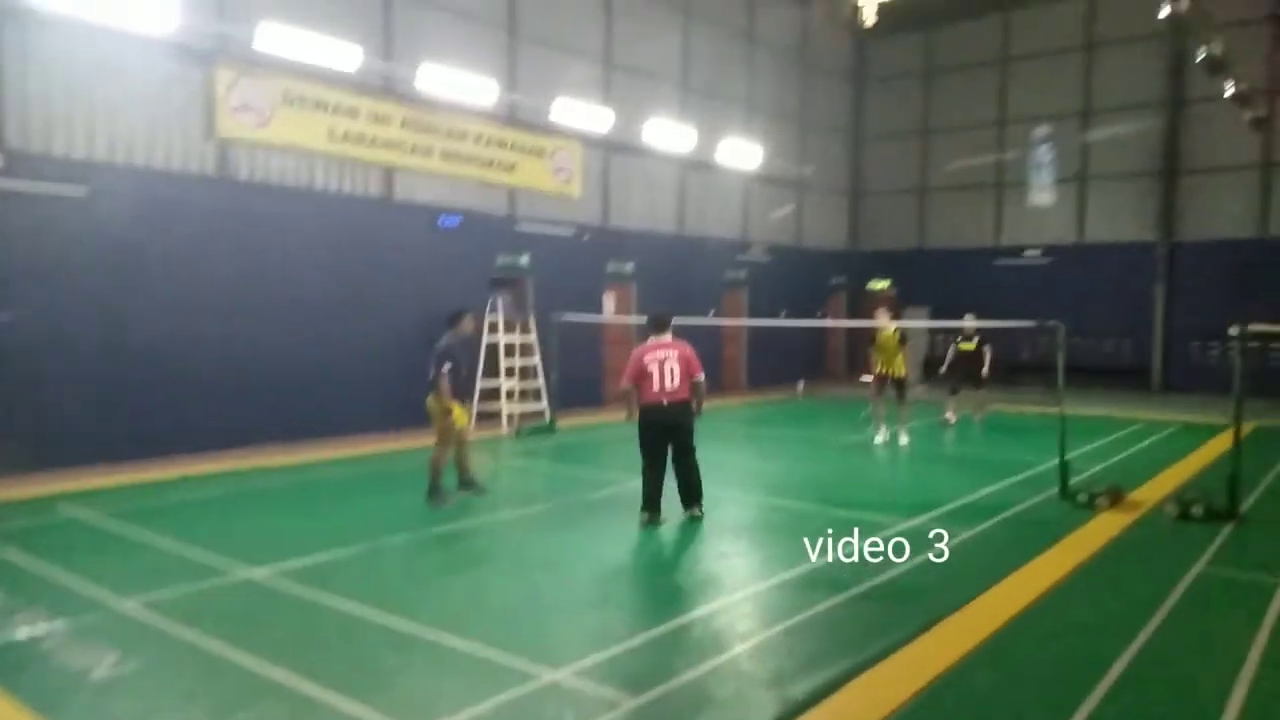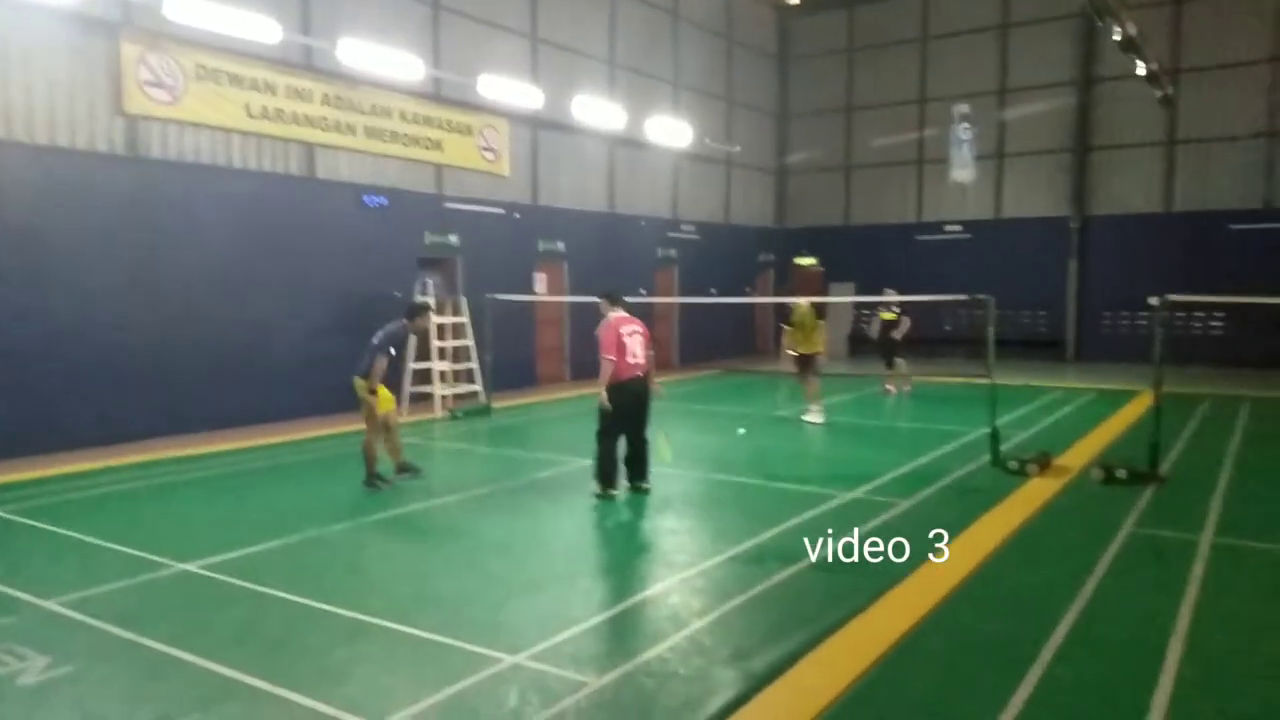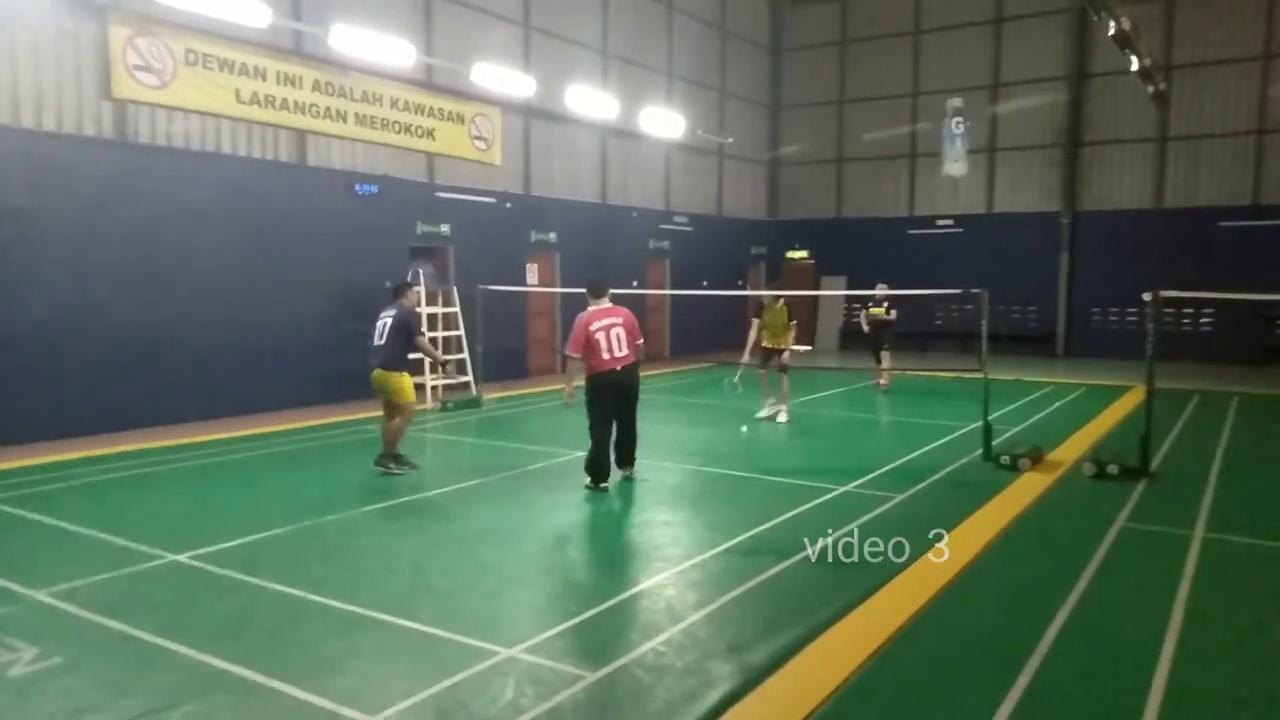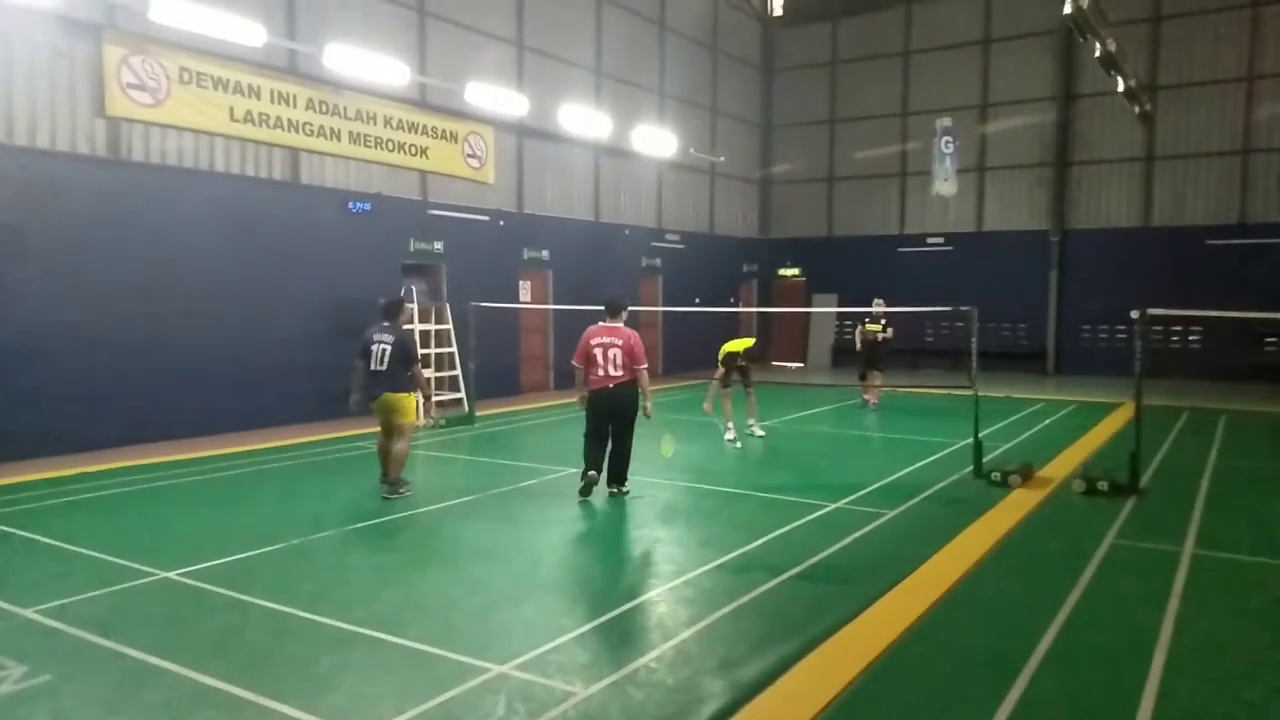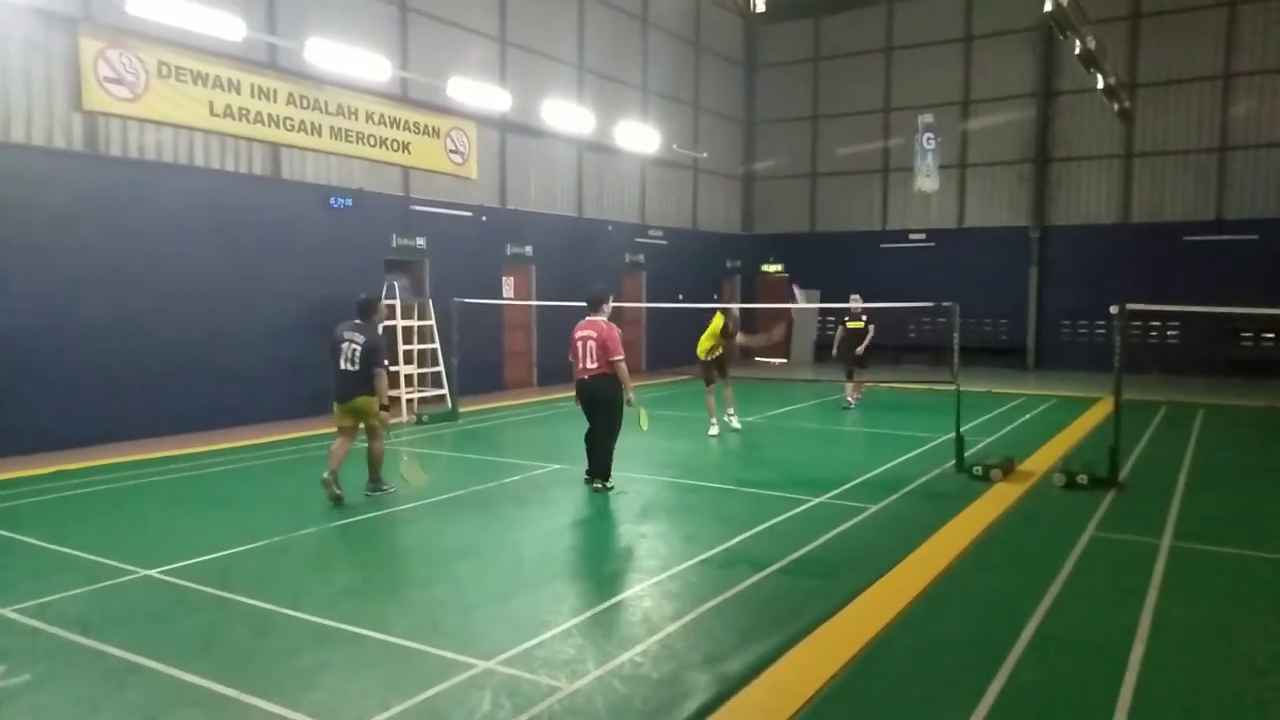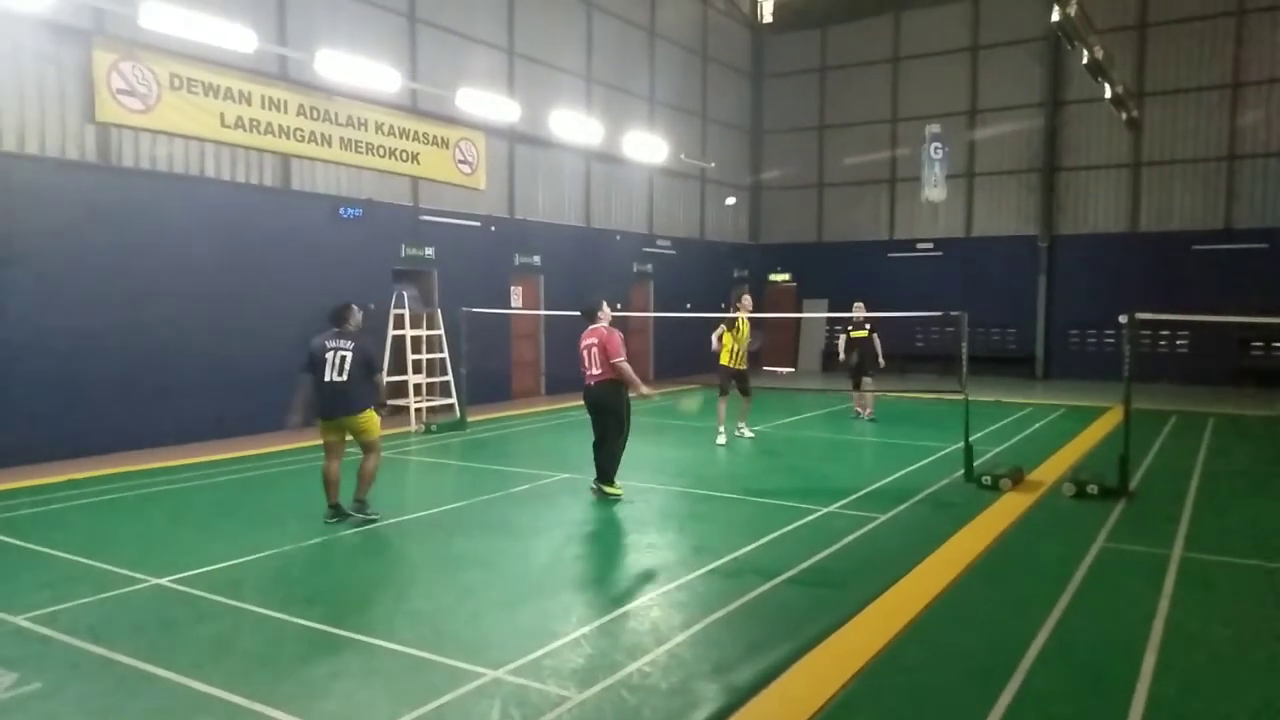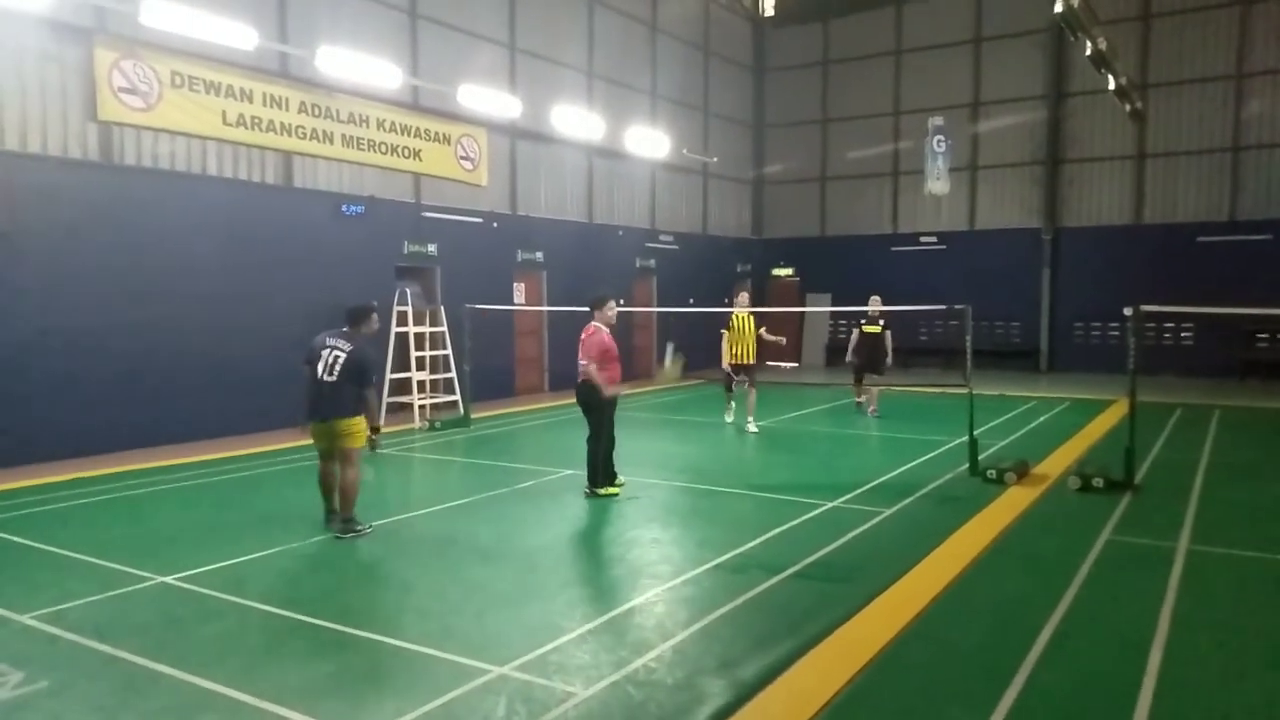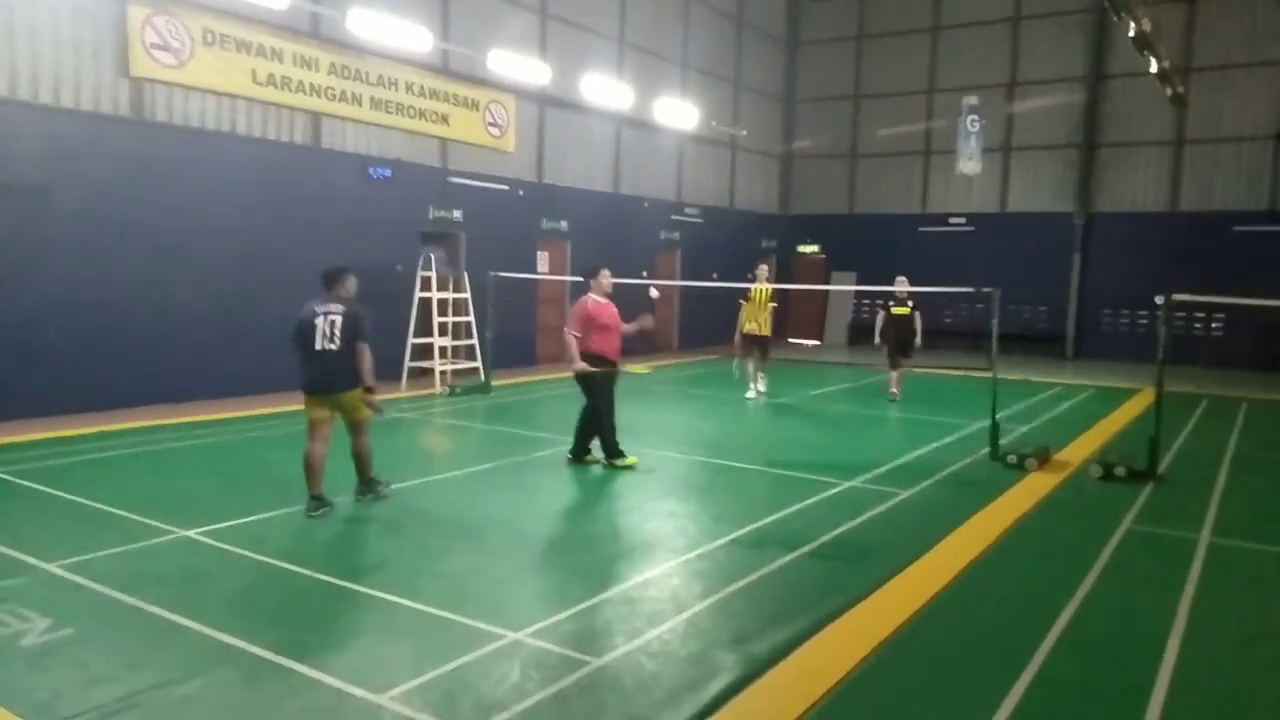
dt=0.5s
person 1, frame 1
left shoulder: (456, 344)
right shoulder: (448, 346)
right elbow: (443, 379)
right wrist: (448, 409)
left hip: (454, 402)
right hip: (444, 402)
left knee: (463, 440)
right knee: (444, 444)
left ankle: (464, 479)
right ankle: (433, 488)
person 1, frame 2
left shoulder: (400, 331)
right shoulder: (396, 333)
right elbow: (380, 361)
left wrist: (377, 388)
right wrist: (372, 392)
left hip: (379, 384)
right hip: (369, 382)
left knee: (391, 425)
right knee: (374, 429)
left ankle: (400, 464)
right ankle: (371, 475)
person 1, frame 3
left shoulder: (384, 314)
right shoulder: (408, 314)
right elbow: (421, 343)
right wrist: (443, 363)
left hip: (376, 370)
right hip: (393, 371)
left knee: (390, 414)
right knee: (405, 413)
left ankle: (392, 457)
right ankle: (385, 456)
person 1, frame 4
left shoulder: (370, 334)
right shoulder: (404, 337)
left elbow: (359, 366)
right elbow: (415, 371)
left wrist: (356, 391)
right wrist: (427, 395)
left hip: (376, 394)
right hip: (399, 394)
left knee: (386, 434)
right knee: (403, 437)
left ankle: (386, 476)
right ankle: (392, 484)
person 1, frame 5
left shoulder: (340, 331)
right shoulder: (374, 339)
right elbow: (379, 374)
right wrist: (384, 406)
left hip: (342, 395)
right hip: (367, 396)
left knee: (344, 437)
right knee: (375, 438)
left ankle: (330, 474)
right ankle: (374, 482)
person 1, frame 6
left shoulder: (317, 344)
right shoulder: (363, 345)
left elbow: (306, 381)
right elbow: (377, 381)
left wrist: (297, 411)
right wrist: (380, 404)
left hip: (328, 412)
right hip: (359, 411)
left knee: (333, 458)
right knee: (372, 452)
left ankle: (333, 507)
right ankle: (359, 502)
person 1, frame 7
left shoulder: (321, 339)
right shoulder: (362, 353)
left elbow: (310, 374)
right elbow: (369, 395)
right wrist: (374, 428)
left hip: (316, 414)
right hip: (346, 417)
left knee: (326, 461)
right knee: (349, 466)
left ankle: (330, 512)
right ankle: (346, 522)
person 1, frame 8
left shoulder: (307, 312)
right shoulder: (354, 312)
left elbow: (301, 350)
right elbow: (362, 351)
right wrist: (369, 388)
left hip: (316, 386)
right hip: (349, 386)
left knee: (317, 440)
right knee: (360, 434)
left ankle: (315, 498)
right ankle: (367, 484)
person 2, frame 1
left shoulder: (640, 352)
right shoulder: (684, 348)
left elbow: (628, 387)
right elbow: (699, 381)
left wrist: (631, 409)
right wrist: (698, 406)
left hip: (651, 413)
right hip: (680, 410)
left knee: (653, 464)
right knee: (686, 459)
left ankle: (651, 511)
right ankle: (694, 505)
person 2, frame 2
left shoulder: (609, 324)
right shoulder: (637, 324)
left elbow: (609, 360)
right elbow: (648, 356)
left wrist: (602, 390)
right wrist: (651, 382)
left hip: (620, 387)
right hip: (641, 383)
left knee: (607, 437)
right knee: (637, 435)
left ankle: (607, 485)
right ankle: (639, 479)
person 2, frame 3
left shoulder: (584, 319)
right shoulder: (625, 313)
left elbow: (574, 356)
right elbow: (639, 345)
left wrist: (569, 385)
right wrist: (636, 366)
left hip: (600, 379)
right hip: (628, 375)
left knee: (601, 429)
right knee: (627, 424)
left ankle: (599, 478)
right ankle: (627, 465)
person 2, frame 4
left shoulder: (590, 333)
right shoulder: (631, 336)
left elbow: (579, 367)
right elbow: (641, 370)
left wrist: (581, 391)
right wrist: (647, 399)
left hip: (598, 394)
right hip: (625, 394)
left knee: (596, 439)
right knee: (621, 441)
left ankle: (591, 473)
right ankle: (617, 483)
person 2, frame 5
left shoulder: (578, 328)
right shoulder: (608, 329)
left elbow: (573, 361)
right elbow: (618, 362)
left wrist: (578, 385)
right wrist: (628, 389)
left hip: (584, 384)
right hip: (605, 385)
left knee: (594, 429)
right knee: (607, 433)
left ankle: (592, 472)
right ankle: (601, 478)
person 2, frame 6
left shoulder: (584, 337)
right shoulder: (610, 333)
right elbow: (620, 363)
right wrist: (639, 386)
left hip: (591, 390)
right hip: (610, 389)
left knee: (601, 438)
right knee: (617, 437)
left ankle: (601, 479)
right ankle: (605, 481)
person 2, frame 7
left shoulder: (600, 332)
right shoulder: (598, 335)
right elbow: (587, 365)
right wrist: (605, 388)
left hip: (600, 392)
right hip: (596, 394)
left knee: (606, 436)
right knee: (600, 437)
left ankle: (609, 476)
right ankle: (596, 484)
person 2, frame 8
left shoulder: (610, 306)
right shoulder: (585, 304)
left elbow: (619, 329)
right elbow: (569, 334)
left wrist: (639, 325)
right wrist: (576, 361)
left hip: (607, 365)
right hip: (592, 366)
left knee: (595, 409)
right knee: (604, 410)
left ankle: (579, 451)
right ankle: (613, 455)
